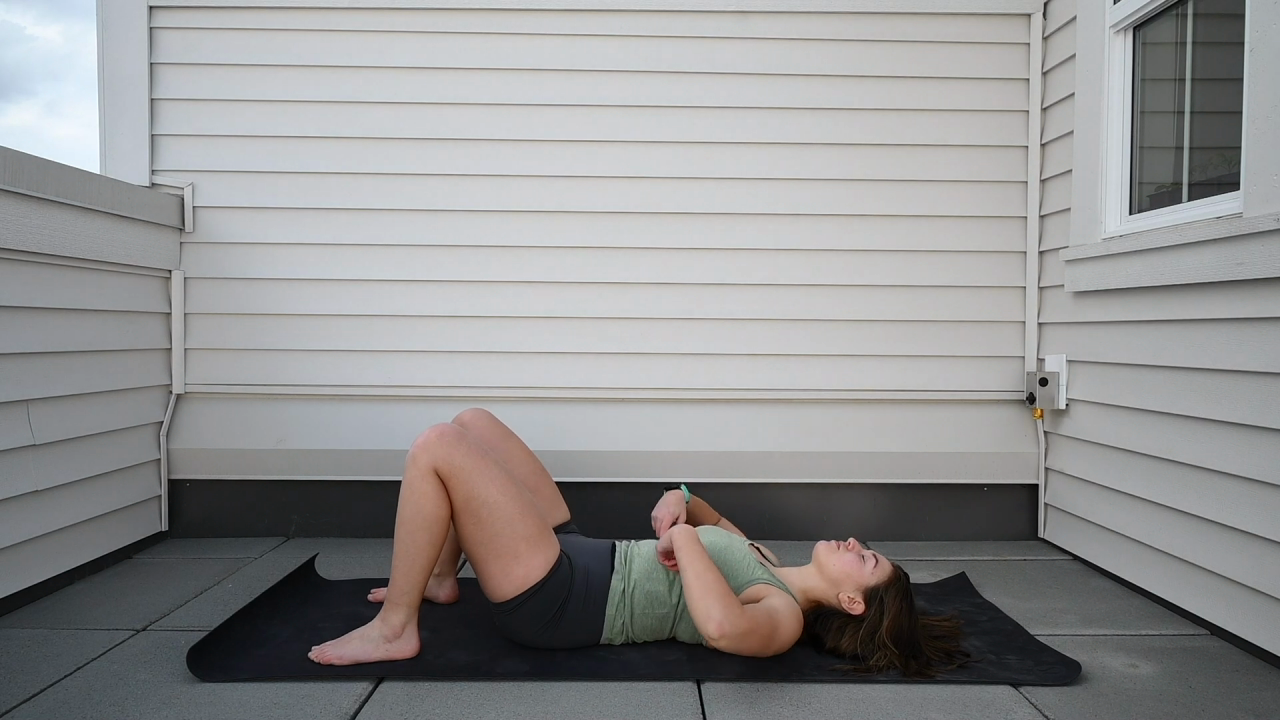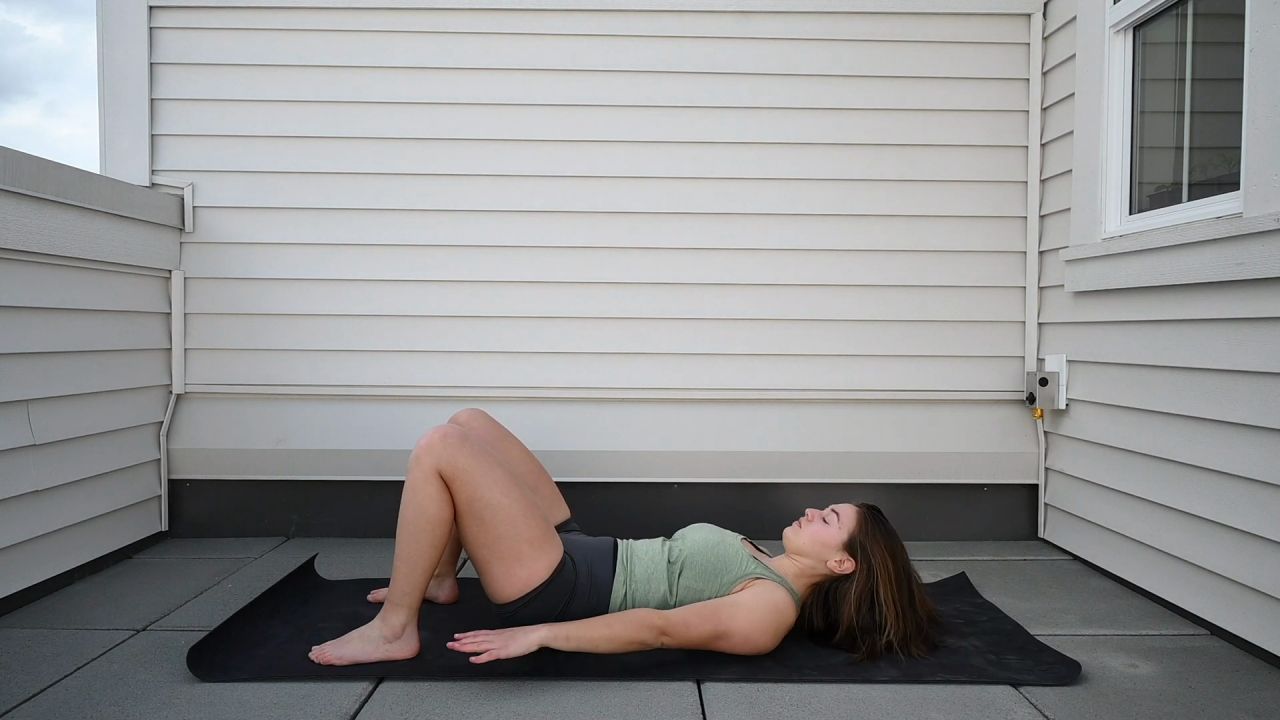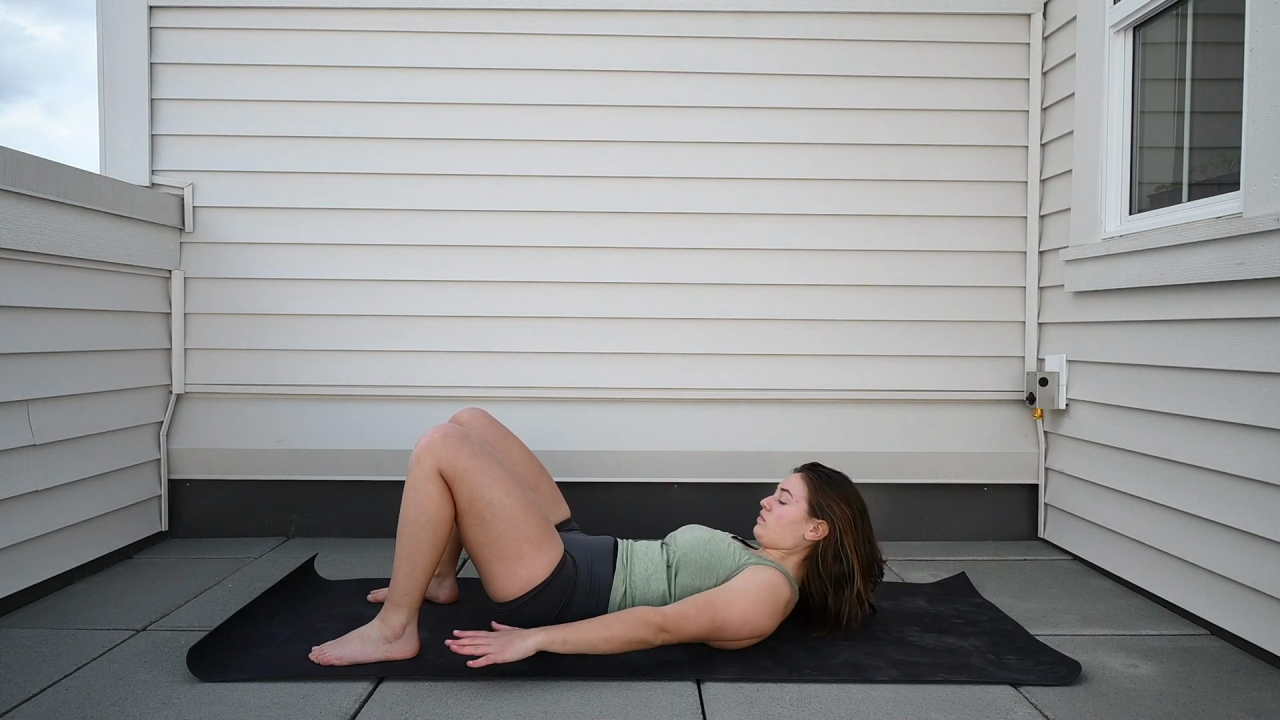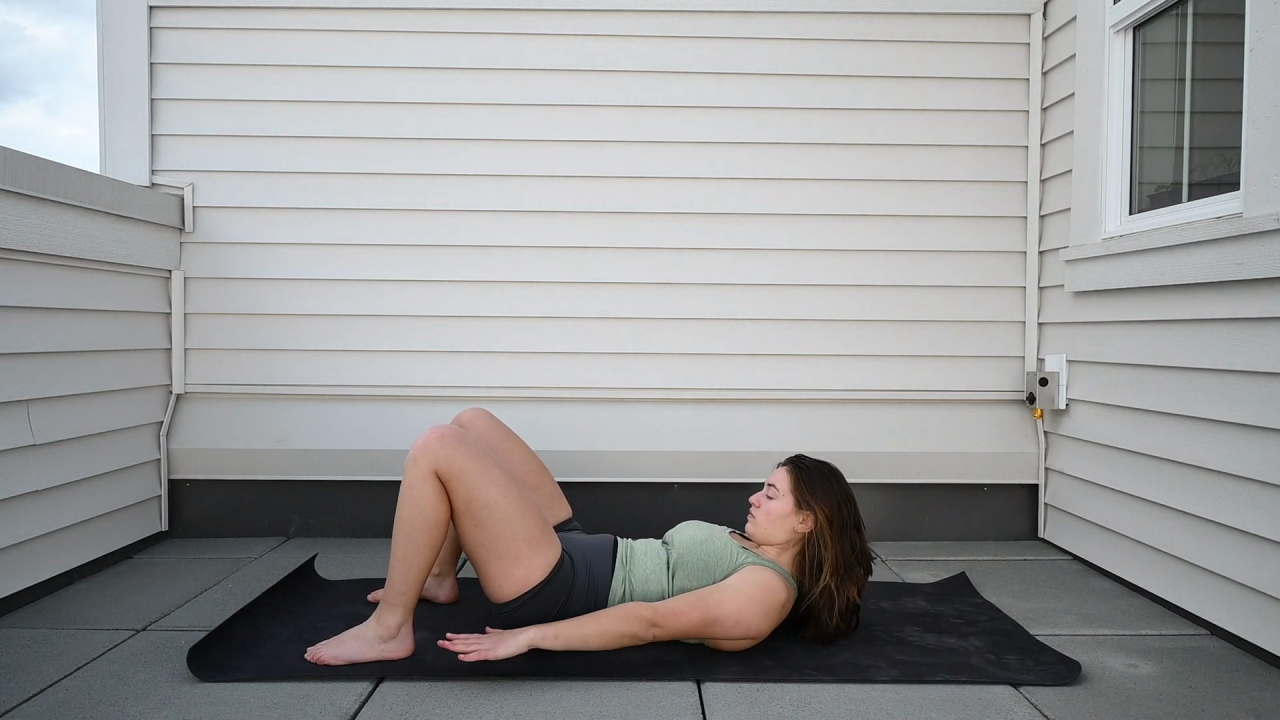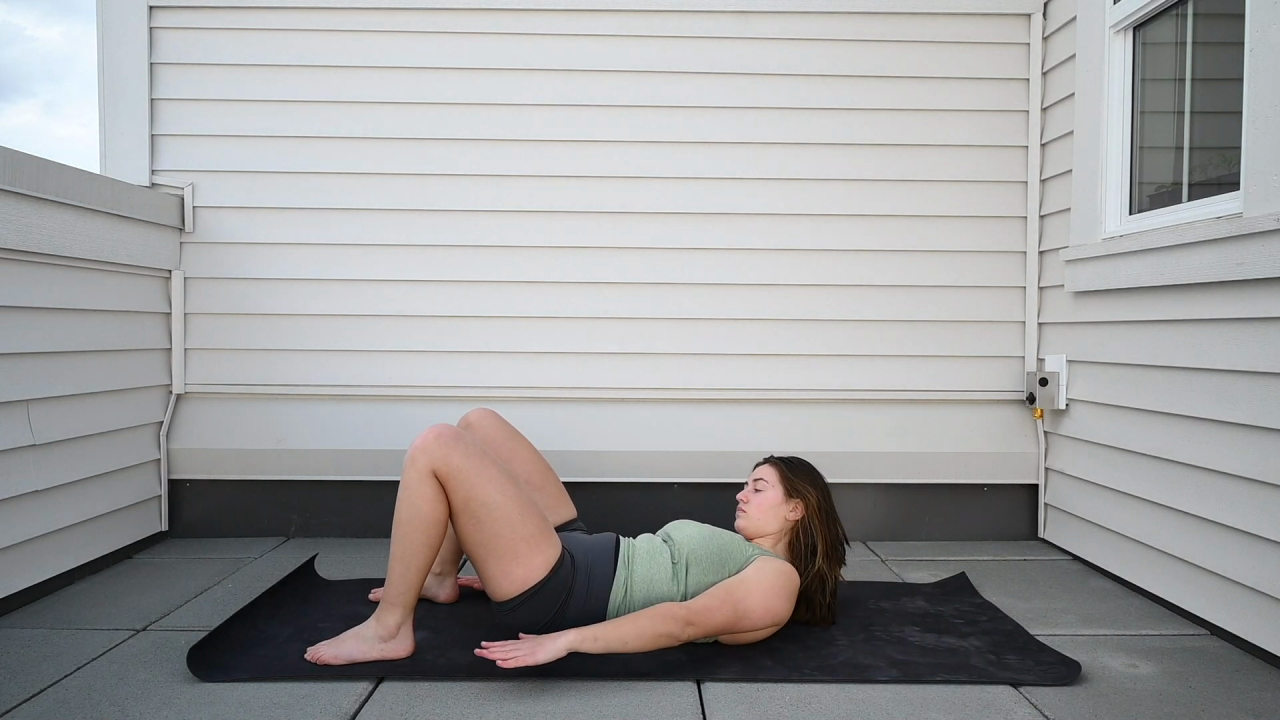
dt=1s
person 1, frame 1
left shoulder: (783, 617)
right shoulder: (769, 570)
left elbow: (723, 626)
right elbow: (713, 528)
left wrist: (685, 538)
right wrist: (683, 501)
left hip: (552, 601)
right hip: (577, 555)
left knee: (435, 448)
right knee: (472, 421)
left ankle: (394, 628)
right ankle: (439, 577)
person 1, frame 2
left shoulder: (773, 608)
right shoulder: (764, 565)
left elbow: (662, 629)
left wrist: (538, 634)
left hip: (561, 592)
right hip: (584, 551)
left knee: (438, 450)
right knee: (468, 421)
left ankle: (394, 630)
right ankle: (438, 577)
person 1, frame 3
left shoulder: (769, 592)
right shoulder: (757, 561)
left elbow: (662, 625)
left wrist: (537, 637)
left hip: (560, 594)
right hip: (579, 551)
left knee: (439, 449)
right knee: (469, 422)
left ankle: (394, 630)
right ankle: (437, 578)
person 1, frame 4
left shoulder: (767, 592)
right shoulder: (751, 550)
left elbow: (651, 621)
left wrist: (527, 636)
left hip: (558, 594)
right hip: (575, 551)
left knee: (436, 450)
right knee: (472, 422)
left ankle: (389, 630)
right ankle: (438, 578)
person 1, frame 5
left shoulder: (776, 580)
right shoulder: (737, 552)
left elbow: (682, 620)
left wrist: (562, 640)
right wrist: (509, 569)
left hip: (561, 595)
right hip: (577, 552)
left knee: (434, 450)
right knee: (477, 421)
left ankle: (389, 629)
right ankle: (439, 577)
